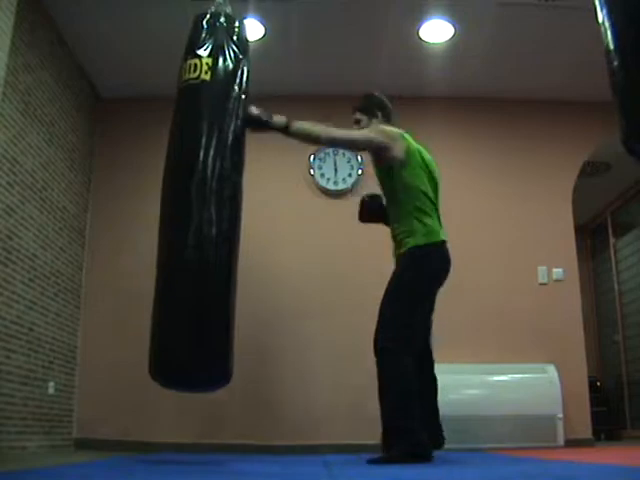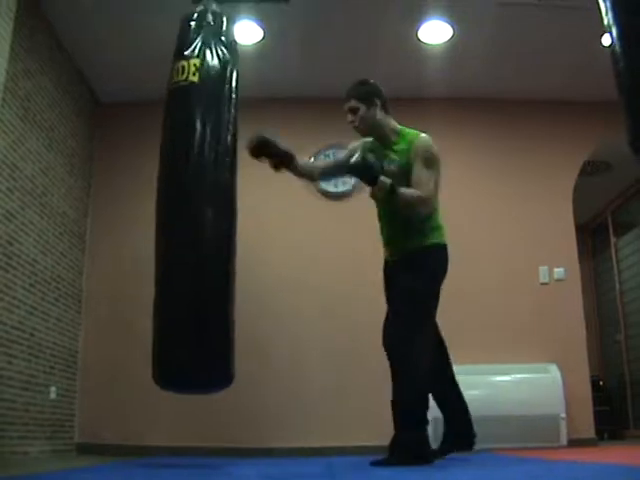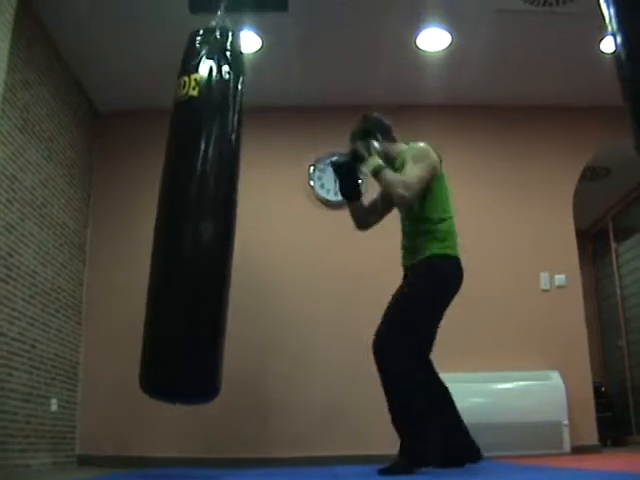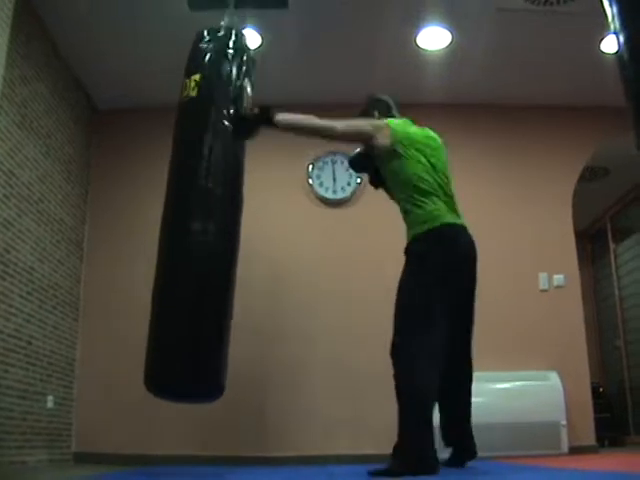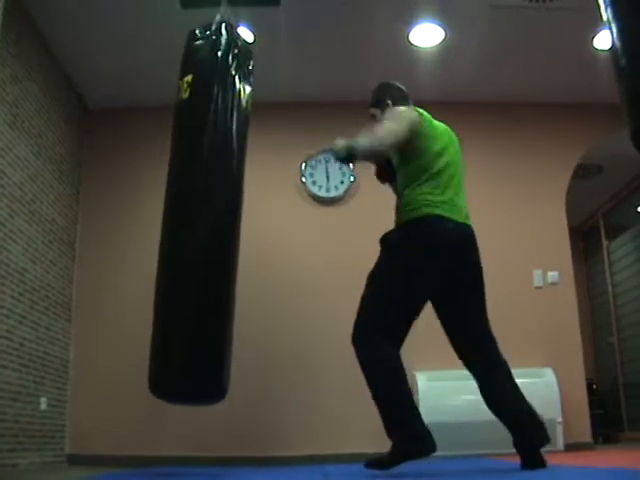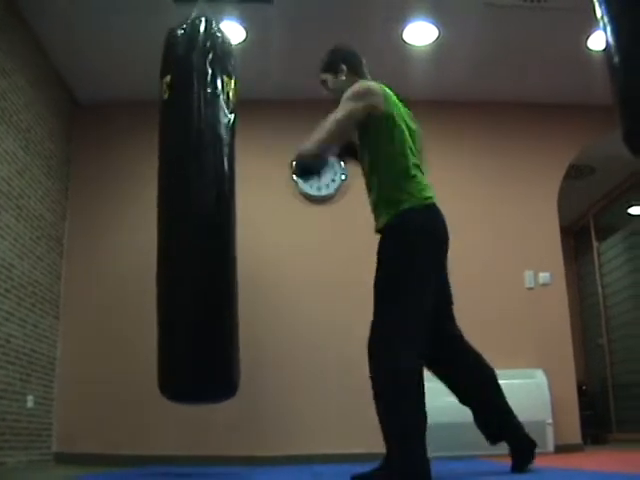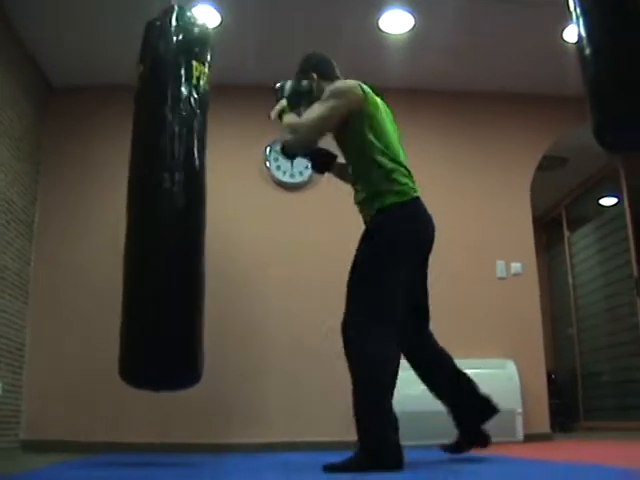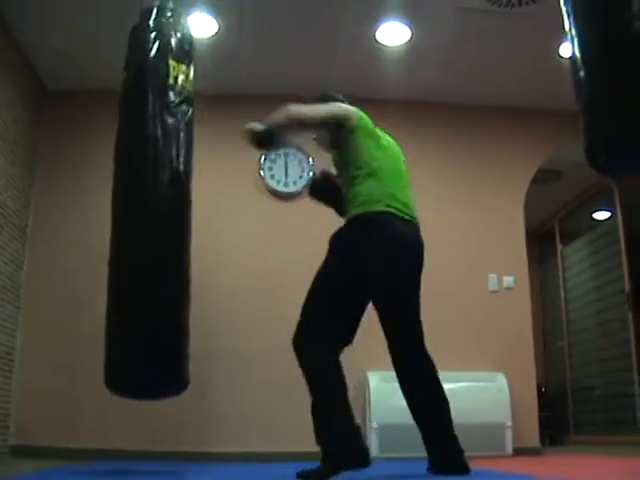
dt=0.3s
person 1, frame 1
left shoulder: (388, 138)
right shoulder: (414, 154)
left elbow: (331, 137)
left wrist: (277, 123)
right wrist: (381, 213)
left hip: (420, 256)
right hip: (432, 255)
left knee: (392, 344)
right knee: (415, 349)
left ankle: (407, 442)
right ankle: (427, 434)
person 1, frame 2
left shoulder: (420, 145)
right shoulder: (364, 148)
left elbow: (425, 204)
right elbow: (316, 171)
left wrist: (382, 182)
right wrist: (280, 154)
left hip: (425, 254)
right hip: (399, 259)
left knee: (405, 344)
right knee: (424, 345)
left ankle: (413, 447)
right ankle: (459, 431)
person 1, frame 3
left shoulder: (421, 154)
right shoulder: (395, 173)
left elbow: (404, 193)
right elbow: (363, 222)
left wrist: (371, 162)
right wrist: (349, 186)
left hip: (436, 266)
right hip: (421, 268)
left knee: (391, 347)
right knee: (411, 358)
left ankle: (417, 448)
right ankle: (457, 446)
person 1, frame 4
left shoulder: (381, 128)
right shoulder: (431, 138)
left elbow: (319, 127)
left wrist: (271, 116)
right wrist: (380, 176)
left hip: (435, 243)
right hip: (459, 241)
left knee: (413, 345)
right knee: (453, 348)
right ankle: (461, 444)
person 1, frame 5
left shoulder: (404, 115)
right shoulder: (445, 133)
left elbow: (372, 145)
left wrist: (346, 147)
right wrist: (391, 172)
left hip: (421, 234)
right hip: (460, 236)
left knee: (372, 336)
right knee: (477, 343)
left ankle: (409, 437)
right ankle: (530, 439)
person 1, frame 6
left shoulder: (365, 92)
right shoulder: (379, 105)
left elbow: (313, 152)
left wrist: (308, 159)
left hip: (410, 229)
right hip: (418, 227)
left knee: (391, 343)
right knee: (441, 337)
right ankle: (512, 433)
person 1, frame 7
left shoulder: (347, 91)
right shoulder: (363, 103)
left elbow: (295, 137)
right elbow: (360, 172)
left wrist: (283, 110)
right wrist: (328, 163)
left hip: (395, 222)
right hip: (406, 222)
left knee: (366, 329)
right knee: (410, 330)
left ankle: (379, 447)
right ankle: (473, 413)
person 1, frame 8
left shoulder: (341, 115)
right shoulder: (385, 144)
left elbow: (292, 115)
left wrist: (260, 130)
right wrist: (332, 192)
left hip: (368, 241)
right hip: (407, 238)
left knee: (315, 341)
right knee: (410, 351)
